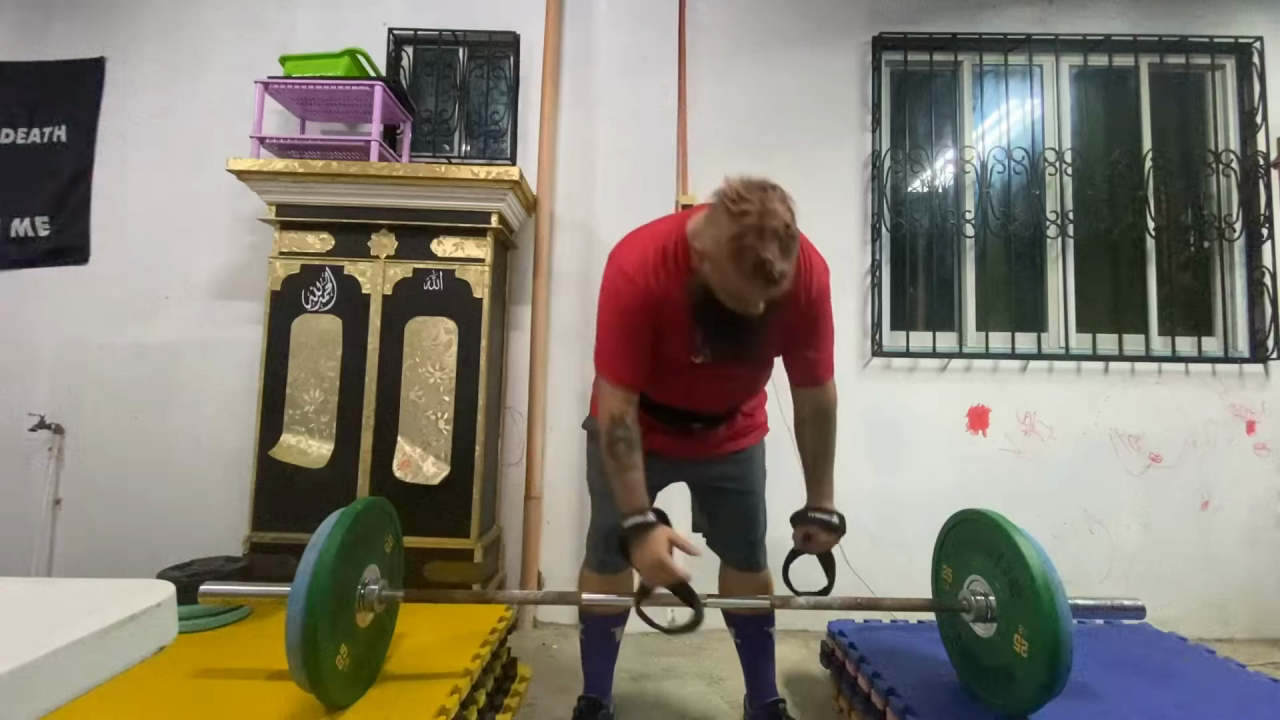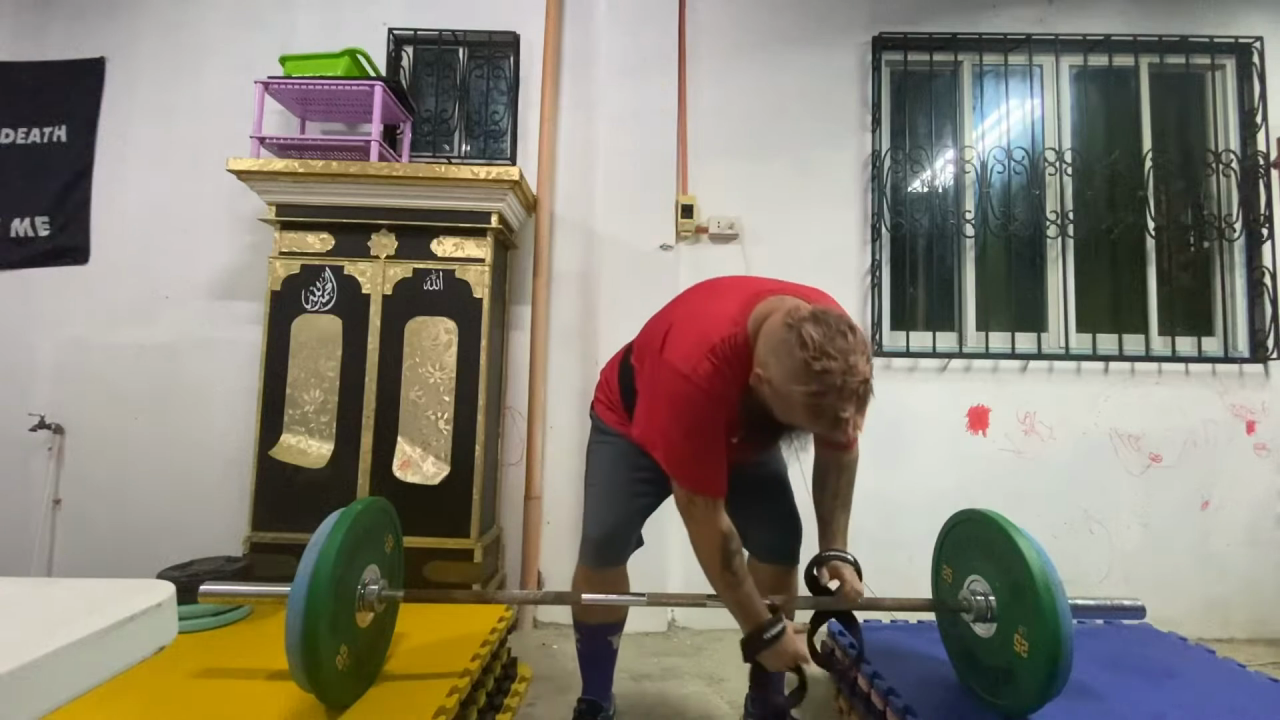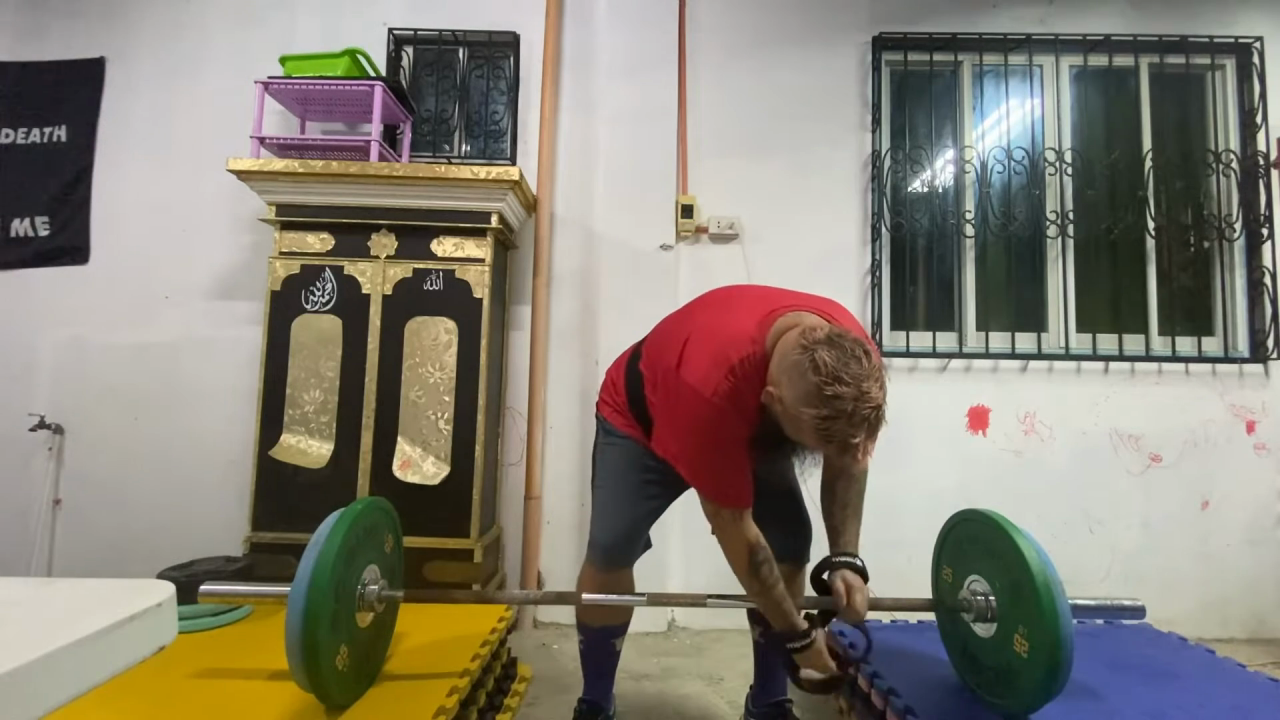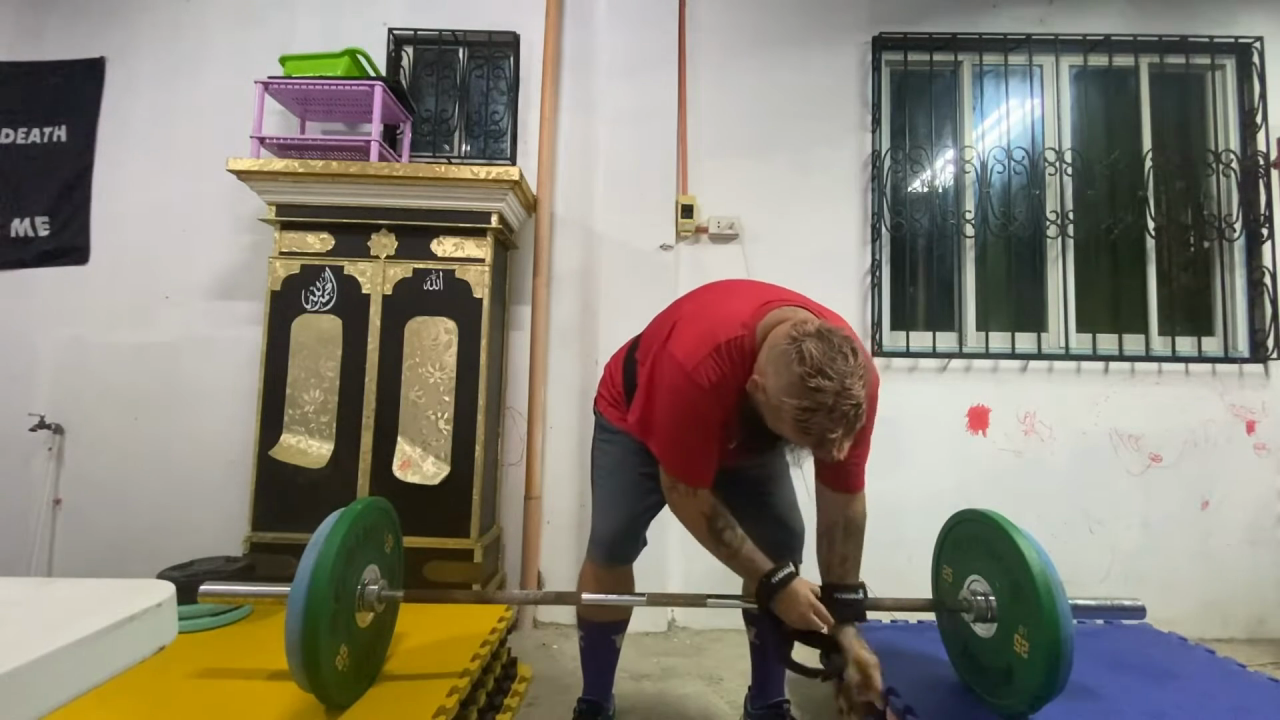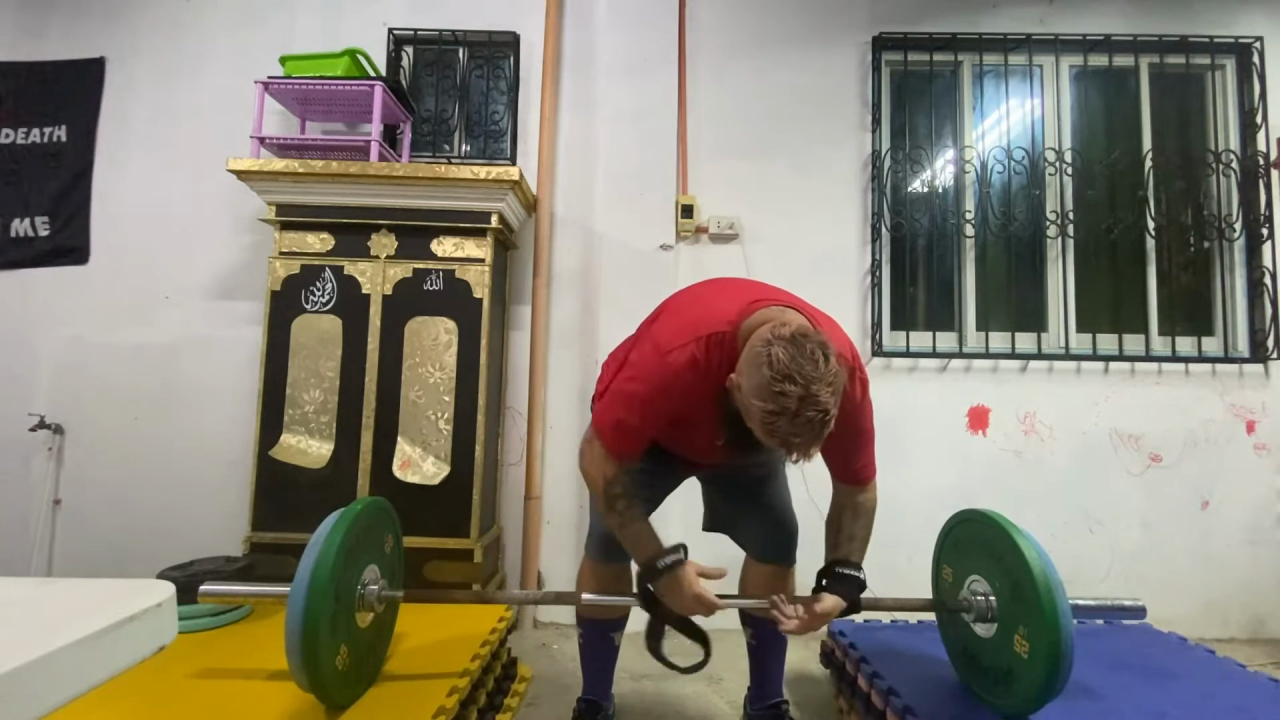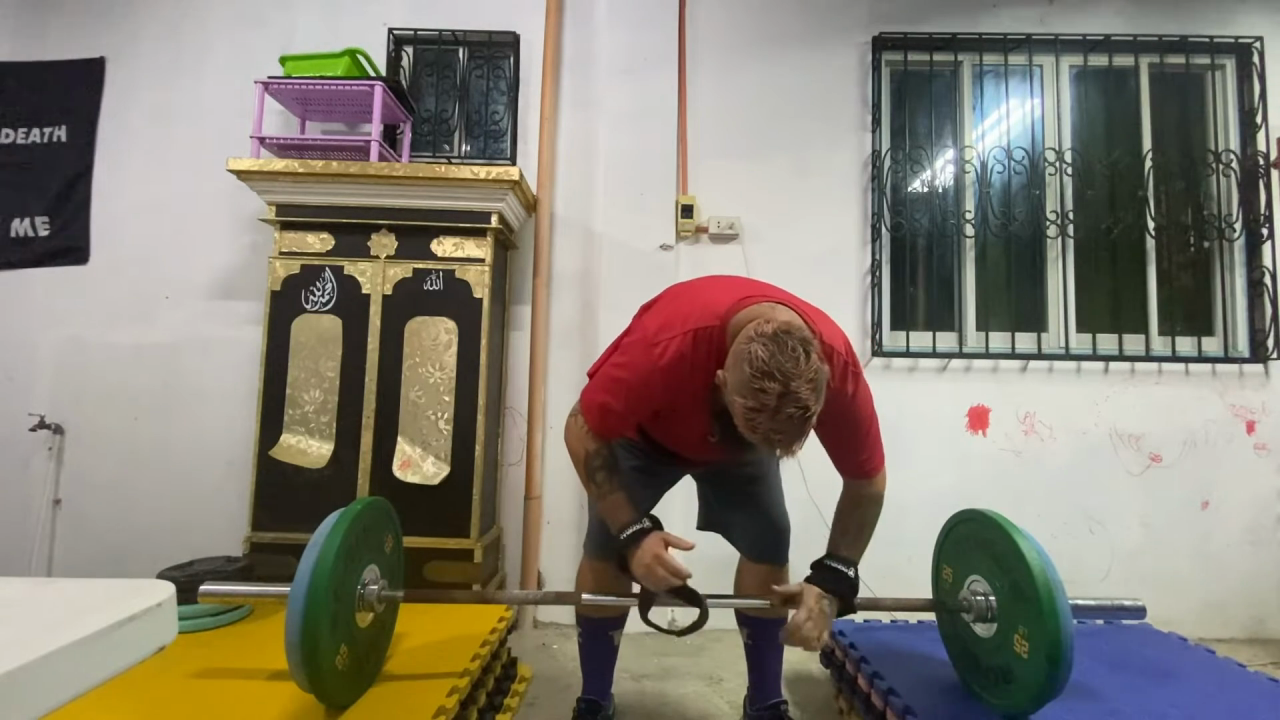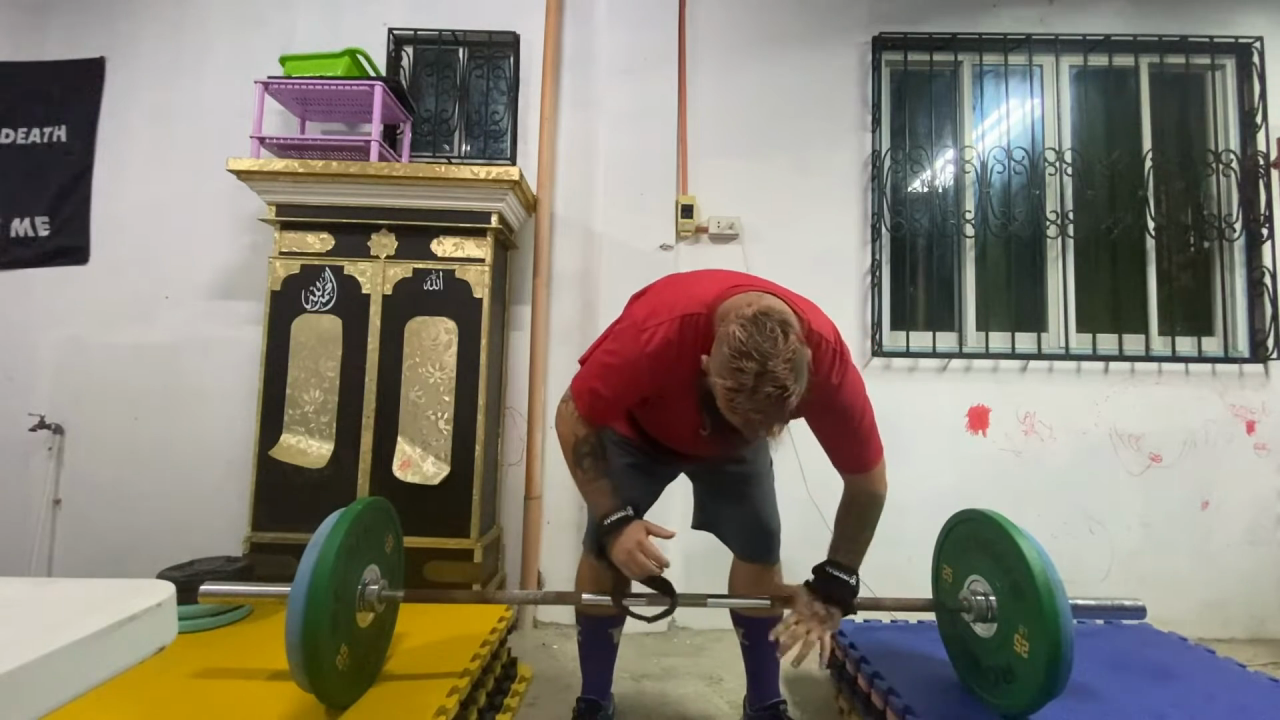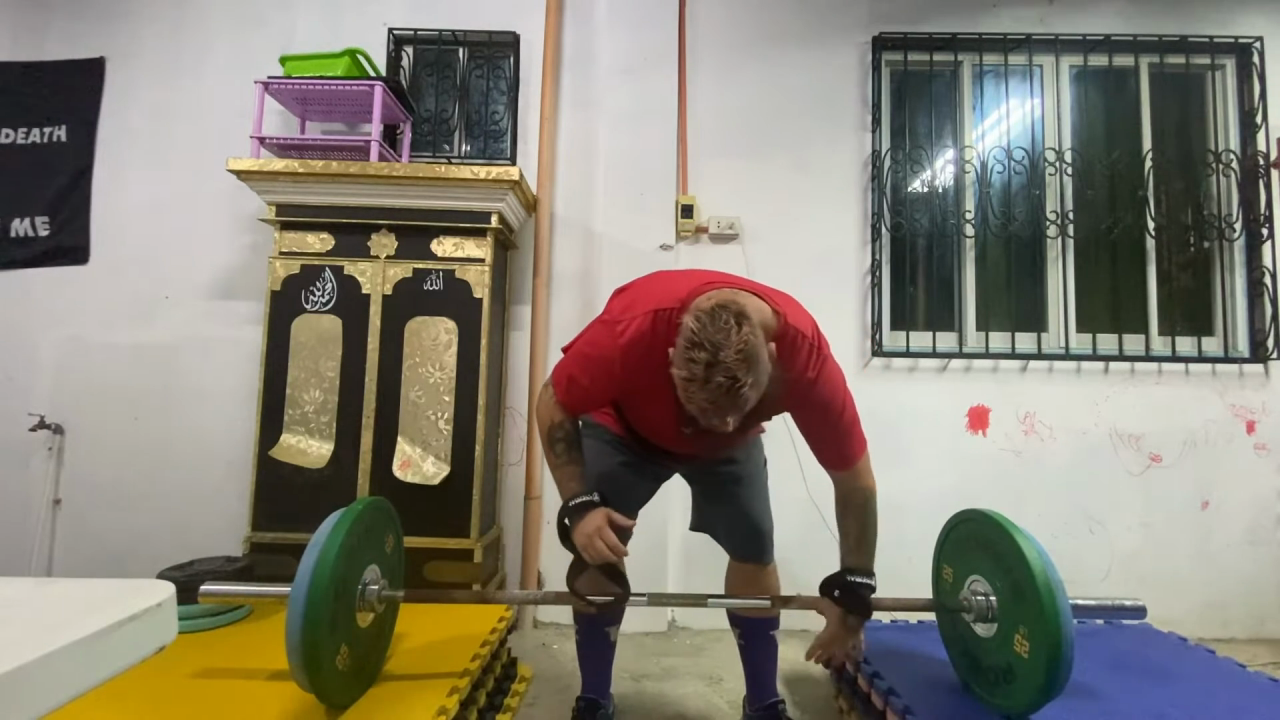
dt=0.5s
person 1, frame 1
left shoulder: (806, 272)
right shoulder: (639, 268)
left elbow: (814, 393)
right elbow: (616, 405)
left wrist: (820, 500)
right wrist: (637, 523)
left hip: (731, 430)
right hip: (637, 418)
left knee: (748, 558)
right knee: (609, 552)
person 1, frame 2
left shoulder: (840, 352)
right shoulder: (693, 367)
left elbow: (839, 447)
right elbow: (704, 516)
left wrist: (835, 550)
right wrist: (763, 632)
left hip: (742, 436)
right hip: (634, 423)
left knee: (779, 546)
right knee: (602, 547)
person 1, frame 3
left shoulder: (854, 362)
right shoulder: (711, 383)
left elbow: (847, 459)
right elbow: (733, 526)
left wrist: (846, 559)
right wrist: (797, 634)
left hip: (751, 430)
right hip: (640, 419)
left knee: (791, 547)
right knee: (610, 551)
person 1, frame 4
left shoulder: (852, 377)
right shoulder: (696, 361)
left elbow: (843, 502)
right elbow: (685, 495)
left wrist: (844, 621)
right wrist: (773, 582)
left hip: (744, 435)
right hip: (637, 416)
left knee: (784, 544)
right knee: (610, 547)
person 1, frame 5
left shoulder: (843, 372)
right shoulder: (676, 354)
left elbow: (857, 486)
right elbow: (599, 456)
left wrist: (842, 578)
right wrist: (660, 564)
left hip: (741, 441)
right hip: (645, 428)
left knee: (777, 543)
right knee: (607, 547)
person 1, frame 6
left shoulder: (837, 368)
right shoulder: (666, 344)
left elbow: (866, 480)
right elbow: (583, 430)
left wrist: (832, 578)
right wrist: (631, 532)
left hip: (736, 445)
right hip: (640, 429)
left knee: (769, 545)
right knee: (606, 548)
person 1, frame 7
left shoulder: (827, 362)
right shoulder: (655, 331)
left elbow: (867, 480)
right elbow: (574, 416)
left wrist: (833, 586)
right wrist: (612, 519)
right hip: (634, 429)
left knee: (761, 547)
right knee: (606, 550)
person 1, frame 8
left shoulder: (805, 355)
right shoulder: (633, 325)
left elbow: (854, 479)
right elbow: (554, 404)
left wrist: (852, 591)
right wrist: (578, 505)
right hip: (625, 429)
left knee: (755, 550)
right knee: (596, 550)
